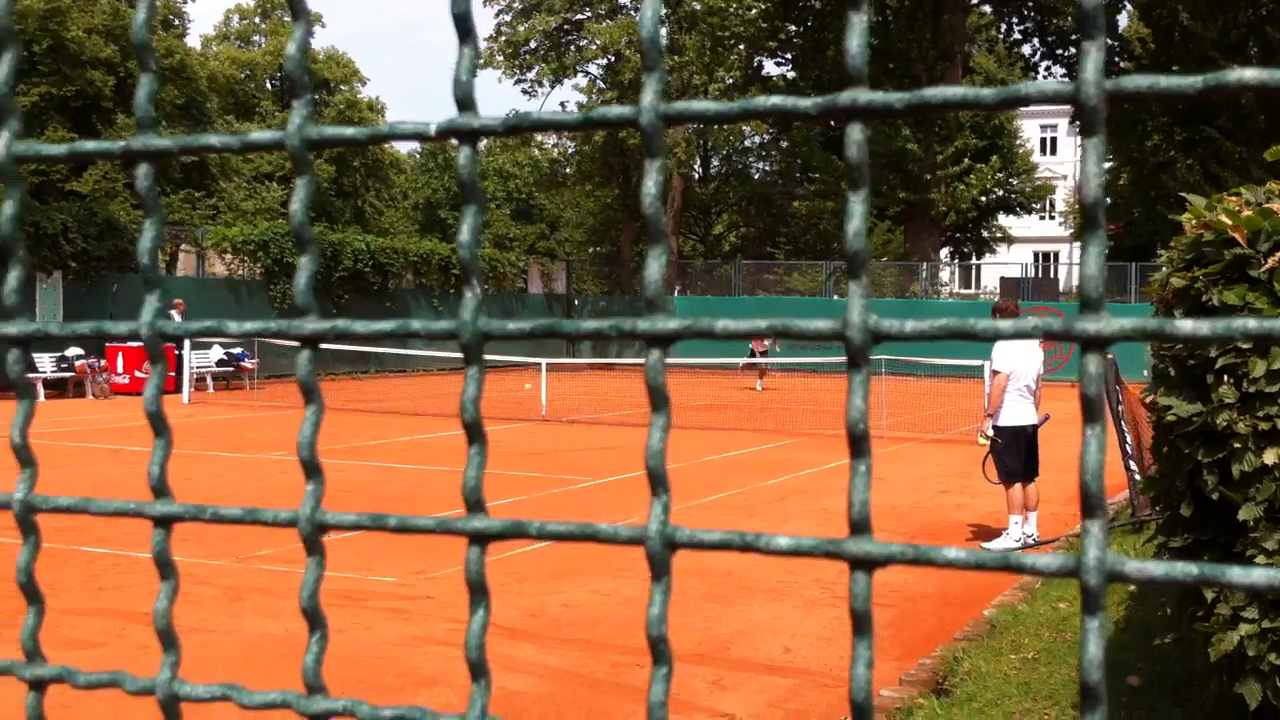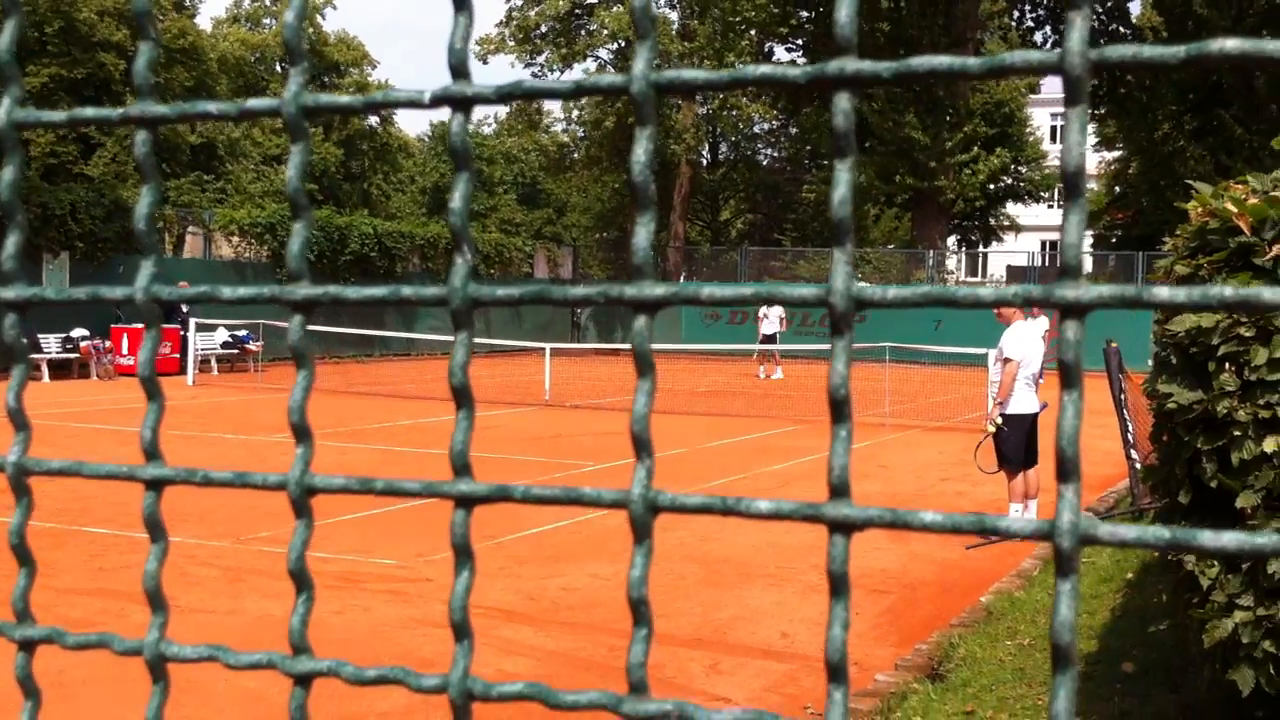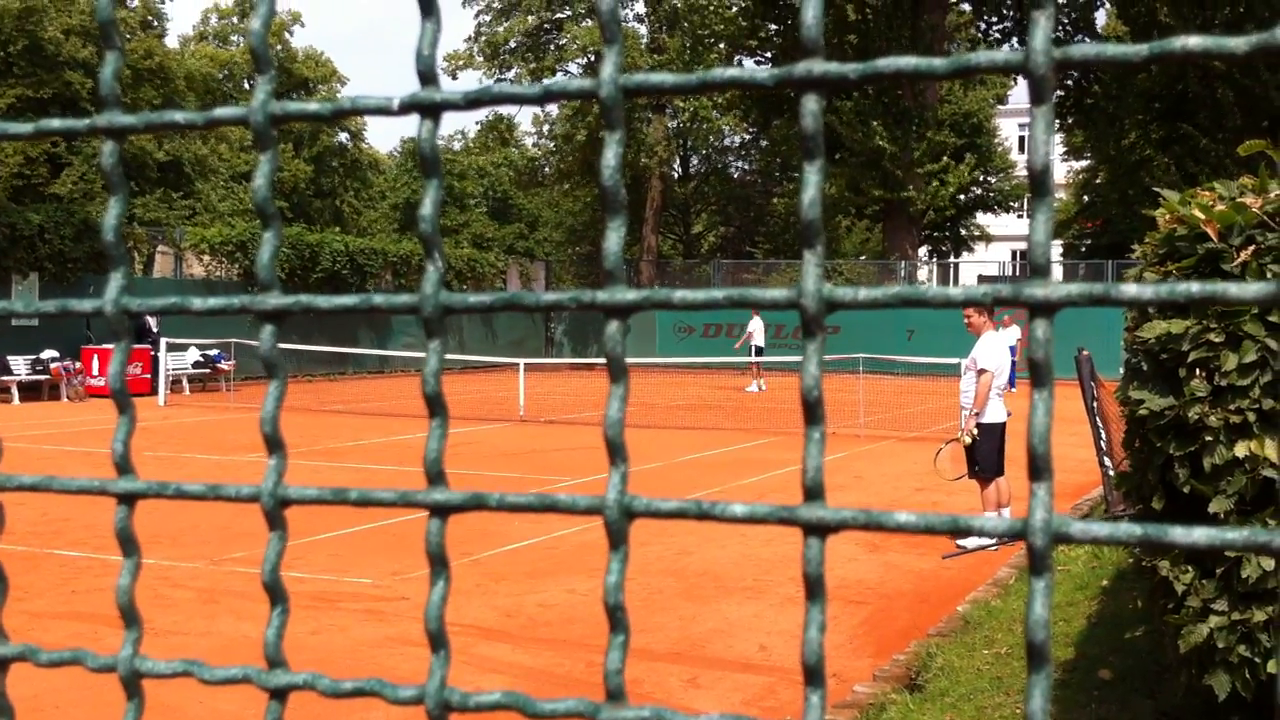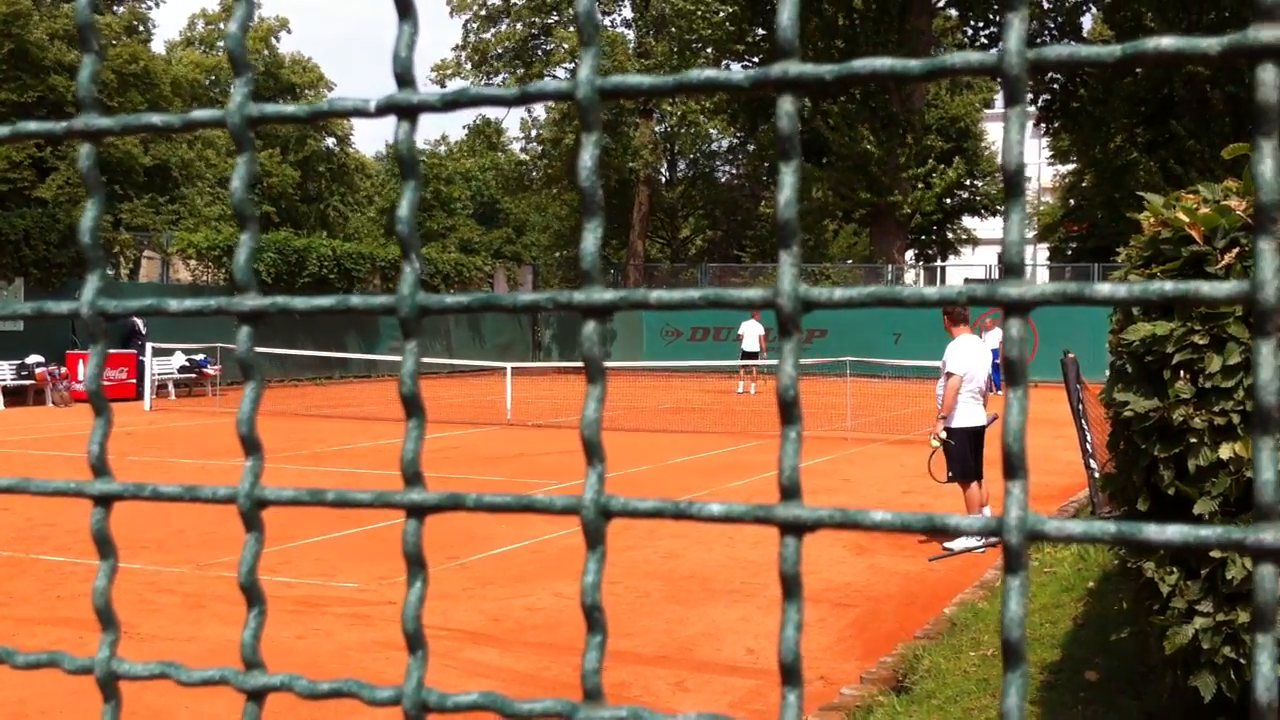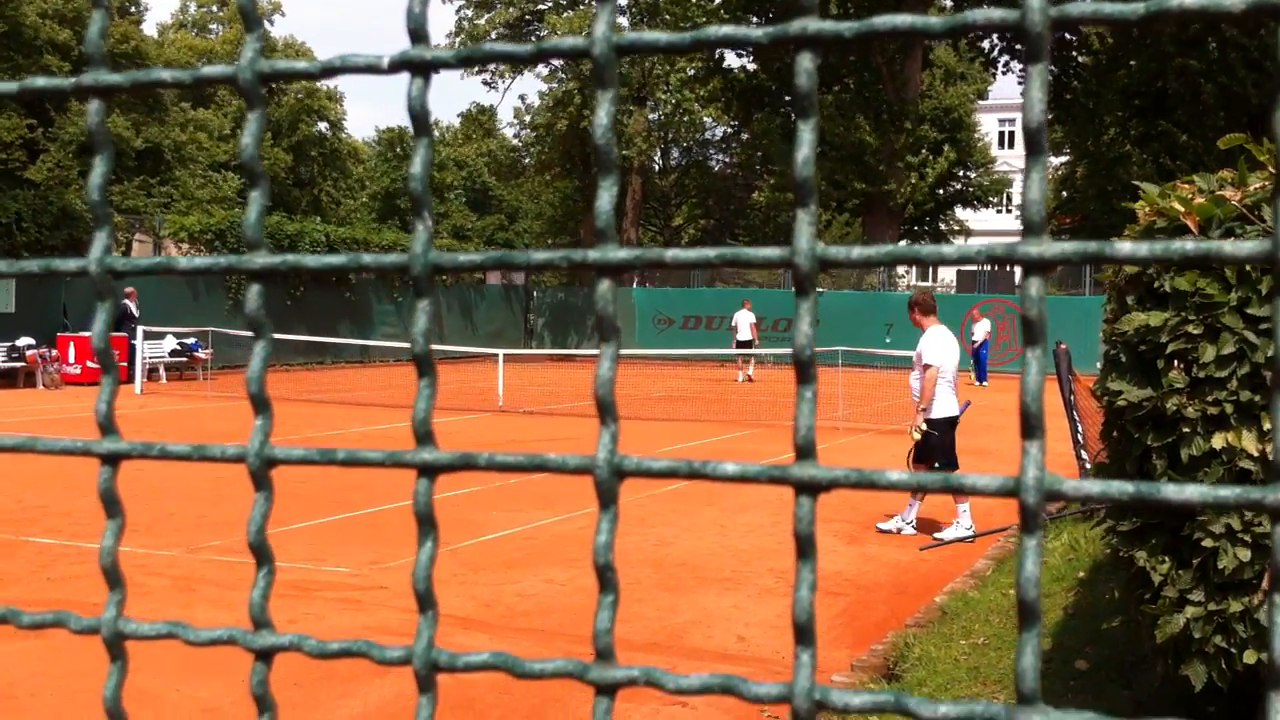
dt=0.7s
person 1, frame 1
left shoulder: (1004, 346)
right shoulder: (1034, 346)
left elbow: (999, 384)
right elbow: (1038, 385)
left wrist: (987, 416)
left hip: (1008, 421)
right hip: (1029, 420)
left knee: (1012, 480)
right knee: (1028, 478)
left ankle: (1014, 535)
right ankle: (1030, 531)
person 1, frame 2
left shoulder: (1014, 333)
right shoulder: (1033, 332)
left elbow: (1010, 371)
left wrist: (997, 405)
left hip: (1013, 409)
right hip: (1029, 407)
left knee: (1013, 468)
right knee: (1028, 465)
right ankle: (1030, 517)
person 1, frame 3
left shoulder: (986, 343)
right shoulder: (998, 342)
left elbow: (985, 381)
left wrist: (972, 416)
left hip: (983, 419)
right hip: (995, 417)
left knee: (985, 477)
right knee: (997, 474)
left ankle: (988, 534)
person 1, frame 4
left shoulder: (957, 347)
right shoulder: (981, 346)
left elbow: (953, 386)
left wrist: (940, 419)
left hip: (959, 422)
right hip: (976, 420)
left knee: (966, 479)
right knee: (975, 478)
left ankle: (975, 535)
person 1, frame 5
left shoulder: (931, 338)
right shoulder: (945, 335)
left elbow: (931, 377)
right elbow: (952, 376)
left wrist: (921, 411)
right wrist: (944, 408)
left hip: (937, 415)
right hip: (938, 413)
left knee: (948, 469)
right knee: (920, 466)
left ankle: (964, 523)
right ankle: (907, 519)
